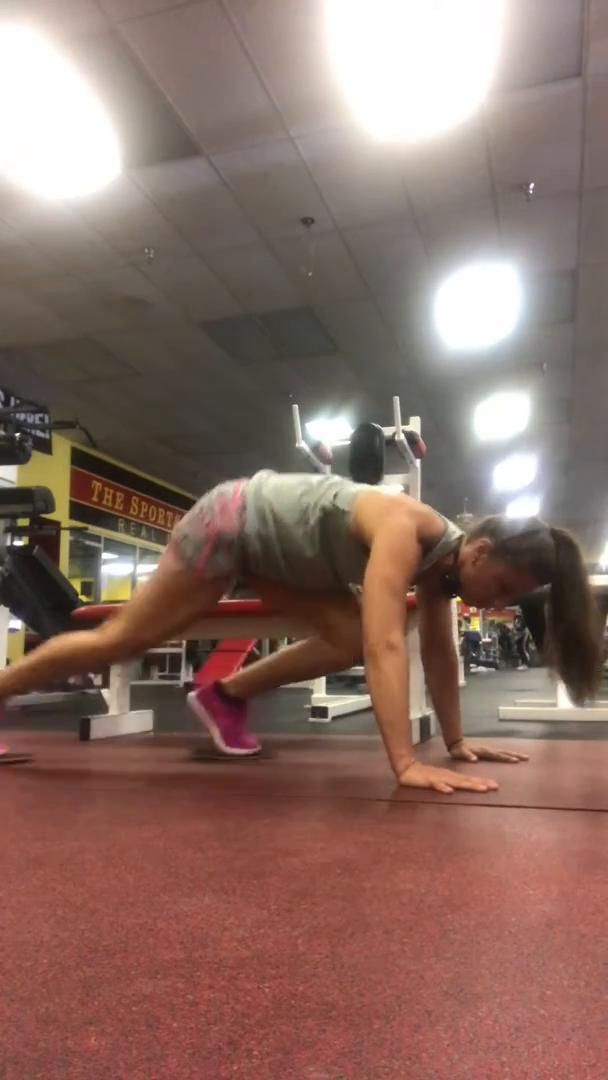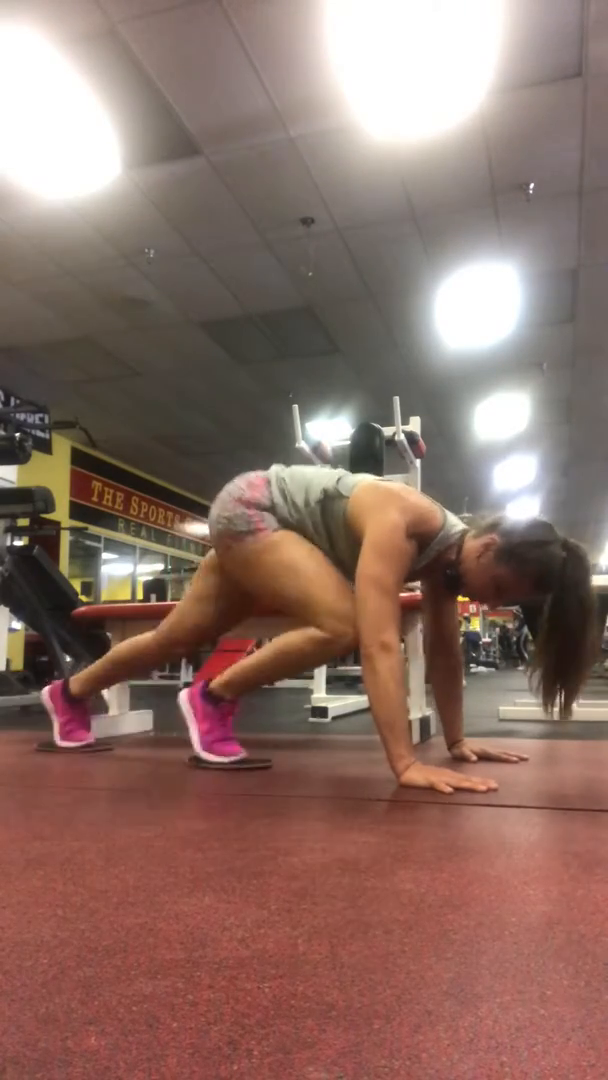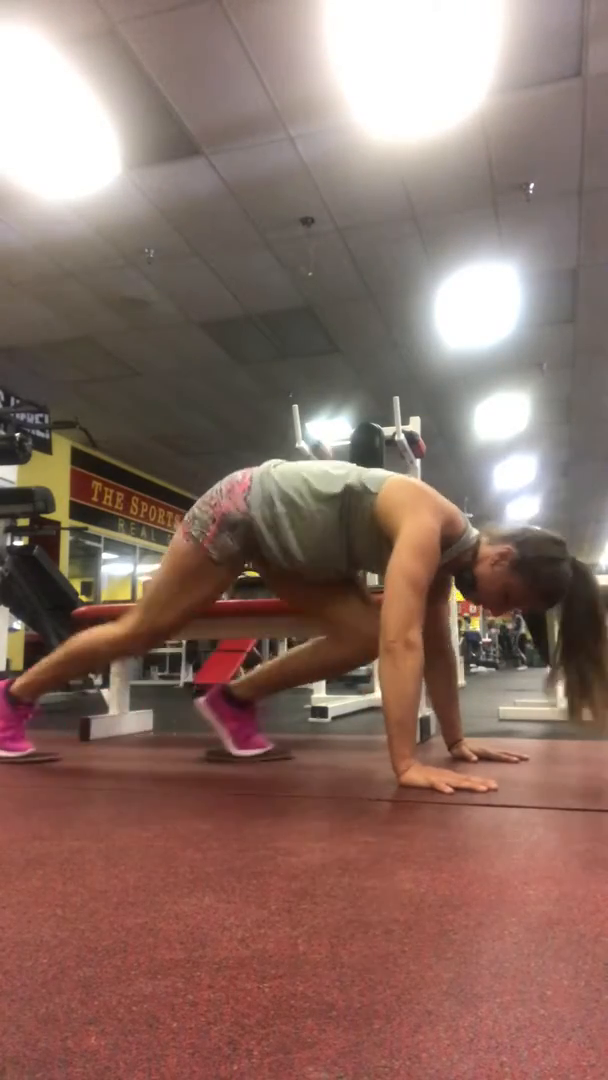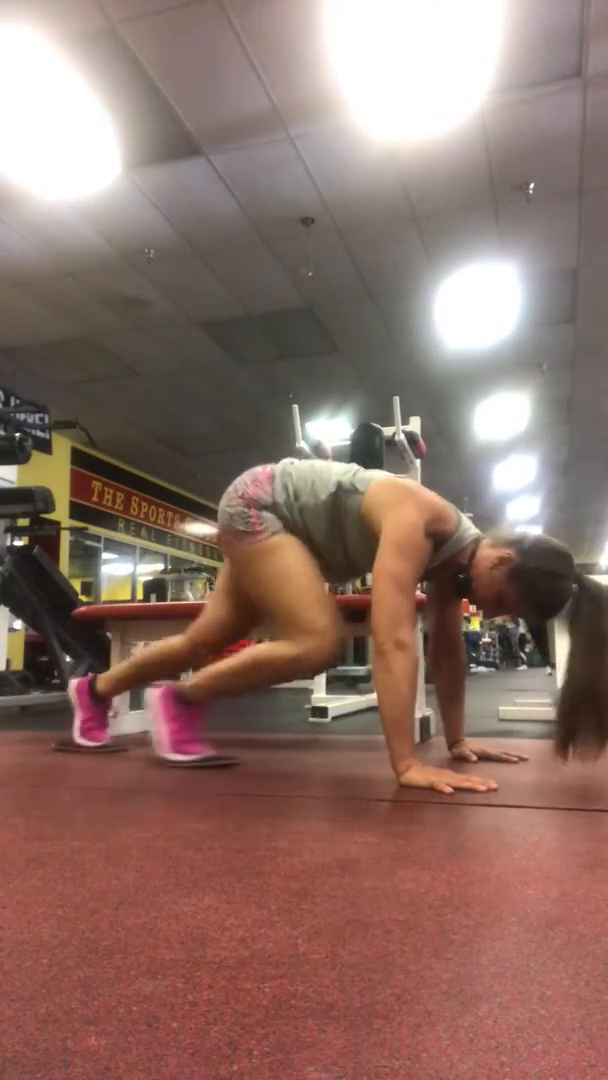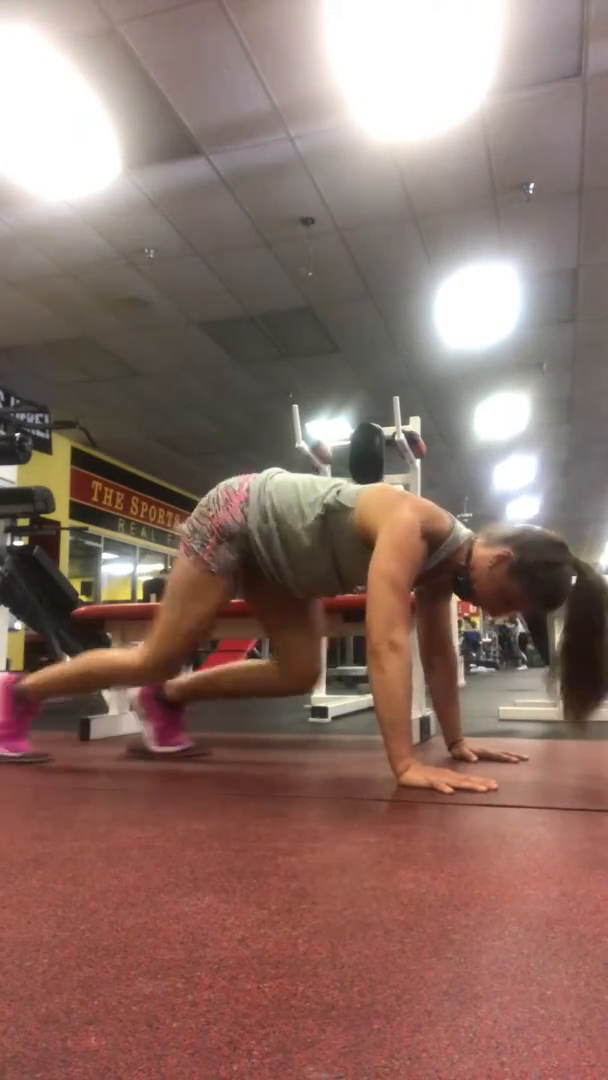
dt=0.5s
person 1, frame 1
left shoulder: (442, 559)
right shoulder: (406, 531)
left elbow: (438, 653)
right elbow: (386, 647)
left wrist: (456, 743)
right wrist: (406, 765)
left hip: (266, 540)
right hip: (227, 524)
left knee: (344, 642)
right knee: (116, 641)
left ankle: (223, 696)
person 1, frame 2
left shoulder: (444, 552)
right shoulder: (398, 526)
left elbow: (443, 650)
right elbow: (380, 645)
left wrist: (456, 743)
right wrist: (405, 765)
left hip: (273, 529)
right hip: (248, 506)
left knee: (174, 639)
right knee: (340, 624)
left ankle: (69, 694)
right ankle: (211, 699)
person 1, frame 3
left shoulder: (441, 554)
right shoulder: (427, 525)
left elbow: (435, 649)
right elbow: (402, 644)
left wrist: (457, 743)
right wrist: (407, 765)
left hip: (280, 534)
right hip: (240, 510)
left knee: (361, 637)
right knee: (138, 632)
left ankle: (234, 703)
person 1, frame 4
left shoulder: (457, 554)
right shoulder: (415, 526)
left elbow: (446, 648)
right elbow: (393, 643)
left wrist: (456, 741)
right wrist: (406, 765)
left hip: (287, 527)
right hip: (260, 502)
left knee: (202, 643)
right knee: (318, 642)
left ankle: (95, 692)
right ankle: (180, 699)
person 1, frame 5
left shoulder: (443, 558)
right shoulder: (410, 528)
left elbow: (438, 651)
right elbow: (388, 645)
left wrist: (456, 743)
right wrist: (406, 765)
left hip: (271, 544)
right hip: (236, 519)
left knee: (299, 673)
right knee: (152, 661)
left ankle: (168, 700)
